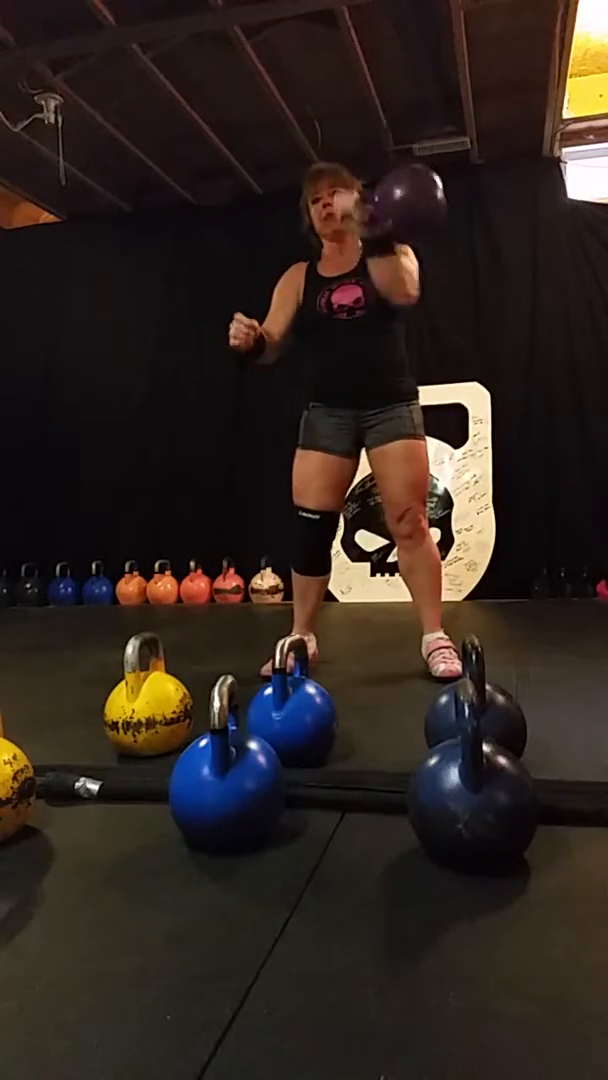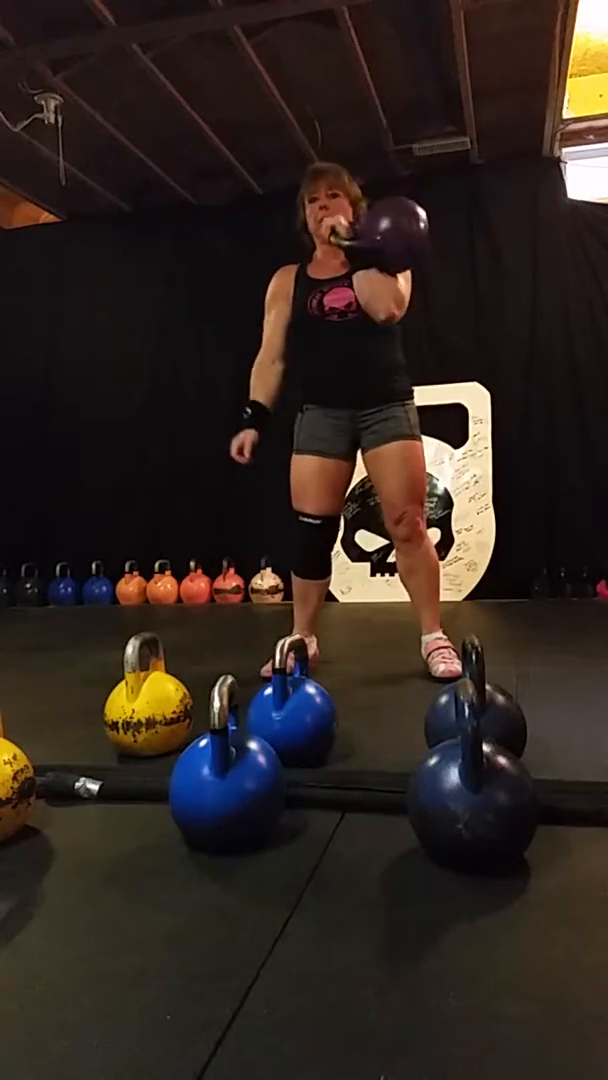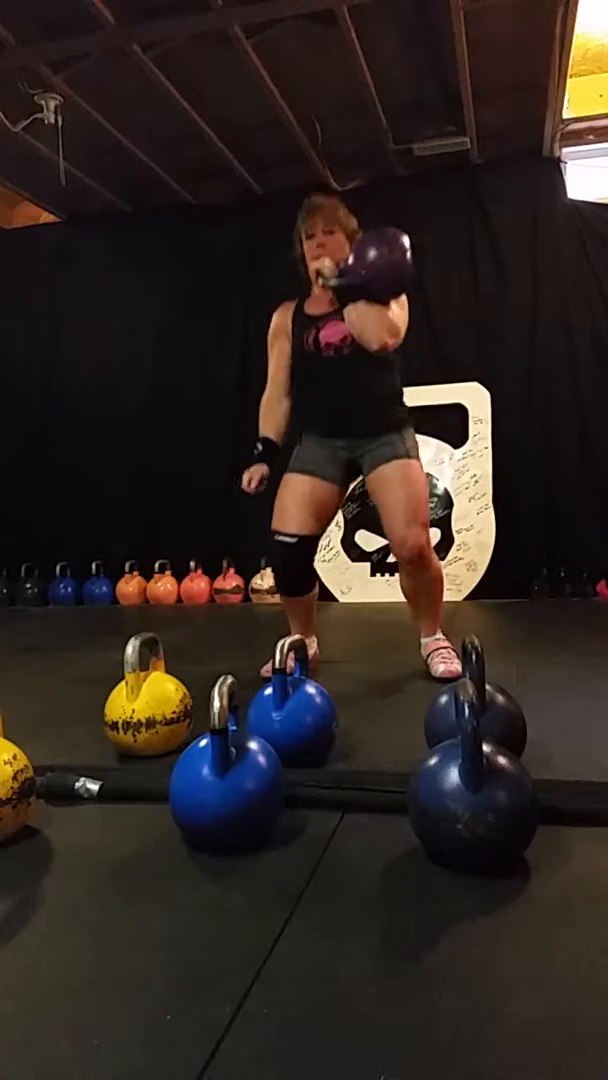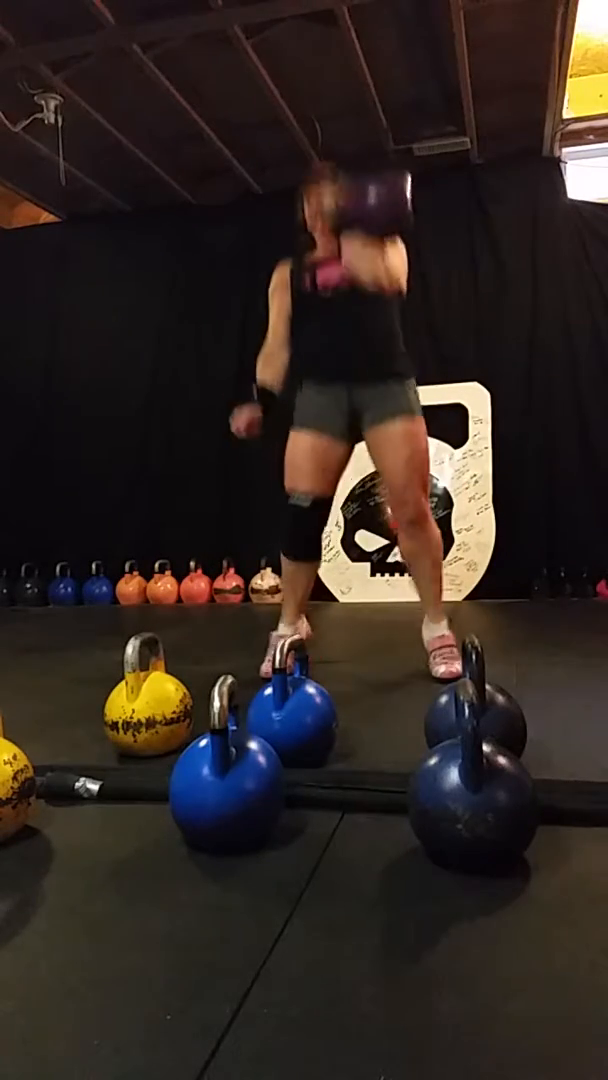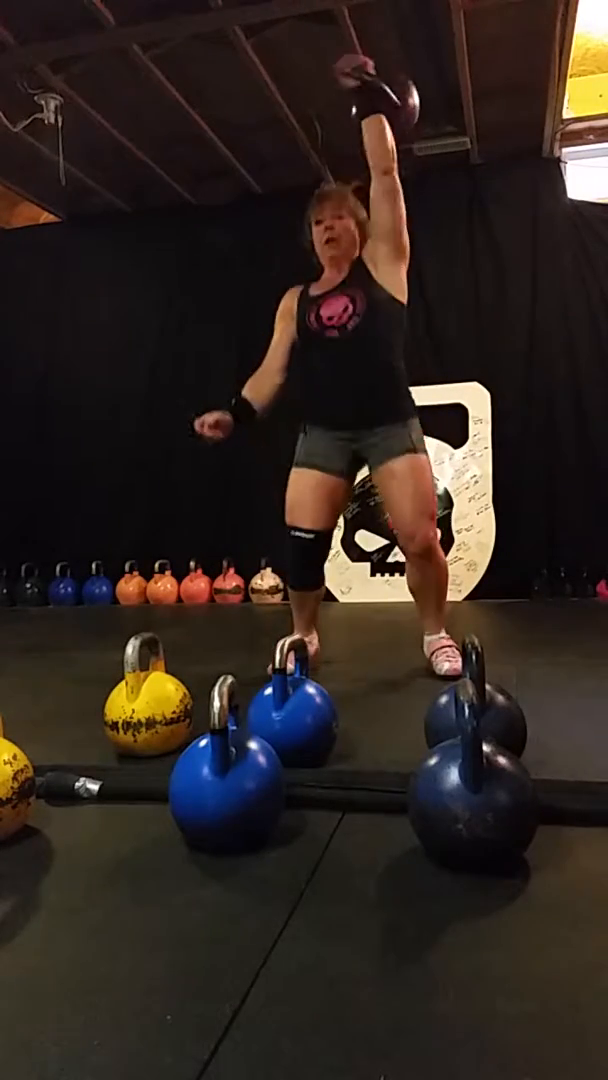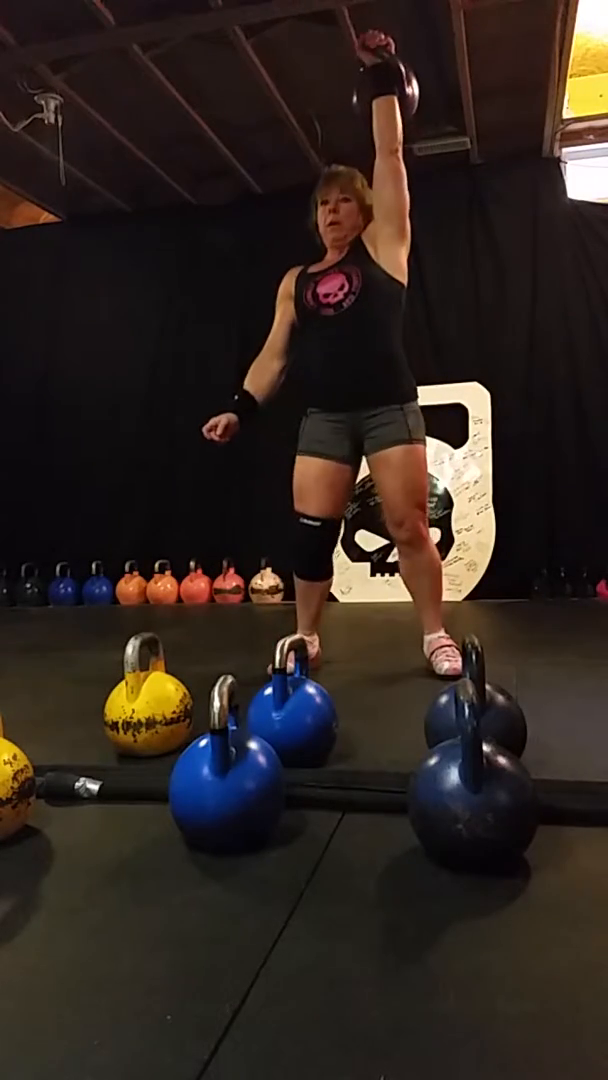
dt=0.3s
person 1, frame 1
left shoulder: (390, 250)
right shoulder: (298, 277)
left elbow: (404, 291)
right elbow: (272, 336)
left wrist: (371, 232)
right wrist: (249, 332)
left hip: (391, 405)
right hip: (326, 411)
left knee: (408, 522)
right knee: (312, 526)
left ankle: (435, 638)
right ankle: (301, 639)
person 1, frame 2
right shoulder: (287, 281)
left elbow: (389, 308)
right elbow: (271, 356)
right wrist: (253, 418)
left hip: (386, 407)
right hip: (321, 413)
left knee: (407, 524)
right knee: (311, 531)
left ankle: (433, 638)
right ankle: (302, 641)
person 1, frame 3
right shoulder: (287, 318)
left elbow: (383, 337)
right elbow: (277, 393)
right wrist: (264, 454)
left hip: (385, 436)
right hip: (319, 442)
left knee: (412, 544)
right knee: (286, 546)
left ankle: (433, 638)
right ankle: (302, 641)
person 1, frame 4
left shoulder: (381, 248)
right shoulder: (288, 274)
left elbow: (383, 276)
right elbow: (277, 345)
left wrist: (348, 226)
right wrist: (259, 400)
left hip: (385, 388)
right hip: (321, 395)
left knee: (411, 508)
right knee: (300, 511)
left ankle: (436, 626)
right ankle: (291, 625)
person 1, frame 5
left shoulder: (382, 266)
right shoulder: (296, 301)
left elbow: (385, 174)
right elbow: (272, 369)
left wrist: (370, 98)
right wrist: (236, 413)
left hip: (391, 427)
right hip: (324, 434)
left knee: (420, 540)
right knee: (300, 543)
left ankle: (436, 637)
right ankle: (304, 639)
person 1, frame 6
left shoulder: (383, 245)
right shoulder: (296, 281)
left elbow: (389, 153)
right elbow: (273, 354)
left wrist: (382, 76)
right wrist: (240, 408)
left hip: (390, 410)
right hip: (325, 418)
left knee: (409, 528)
right knee: (311, 533)
left ankle: (435, 636)
right ankle: (305, 639)
